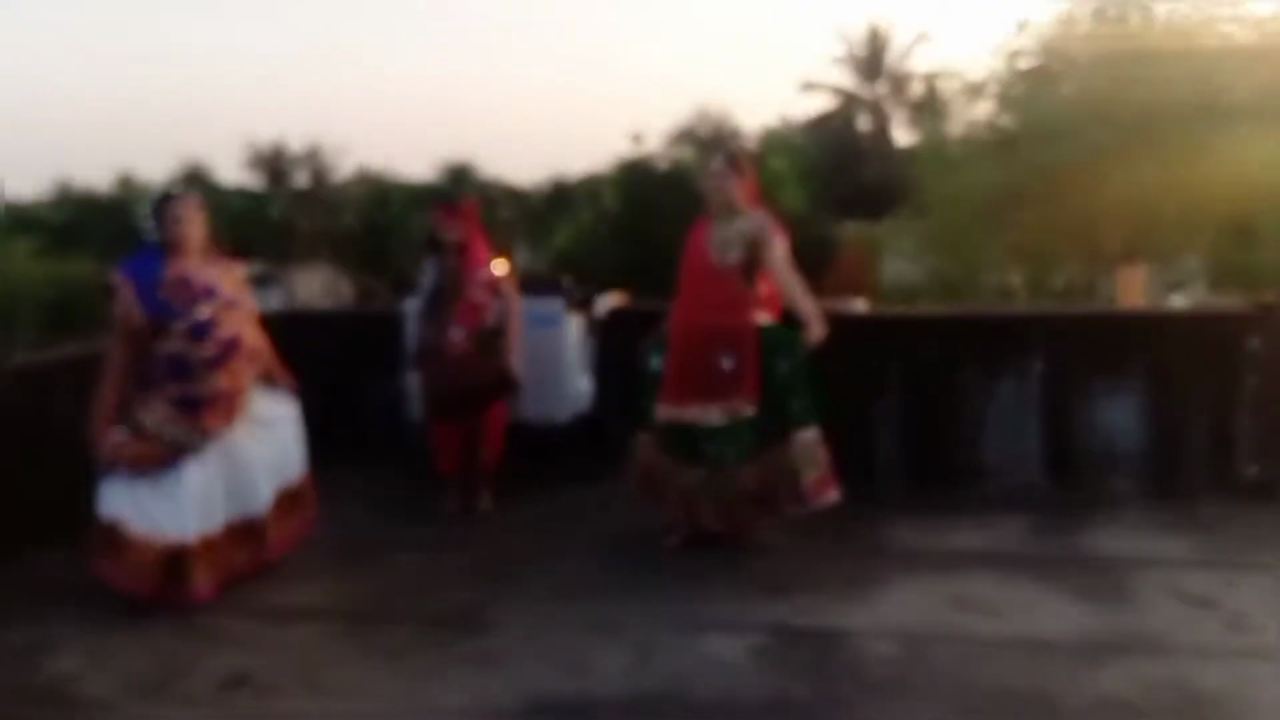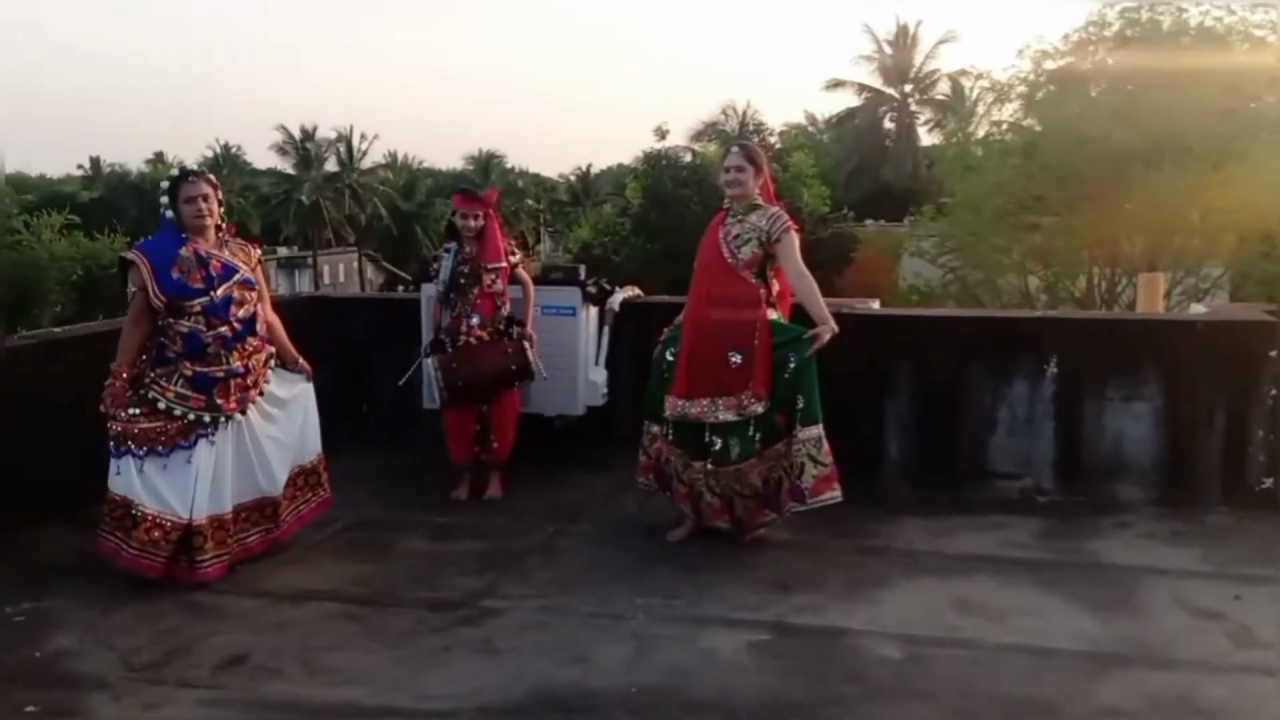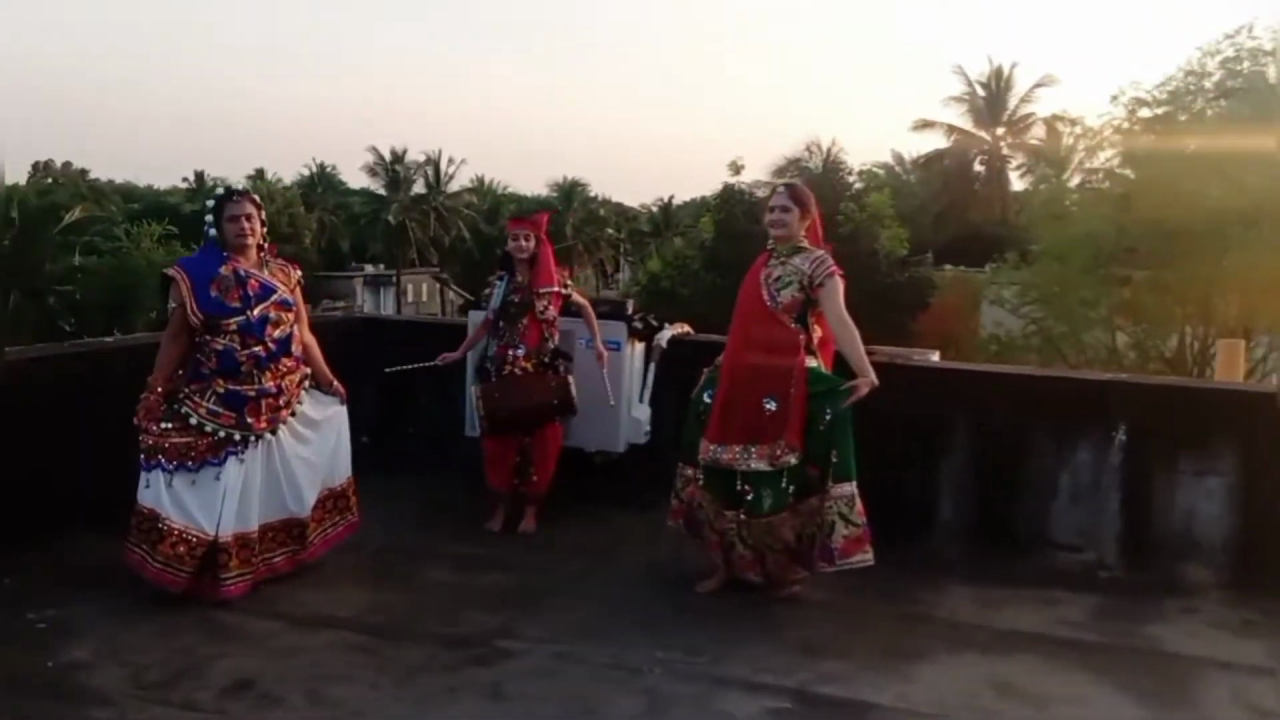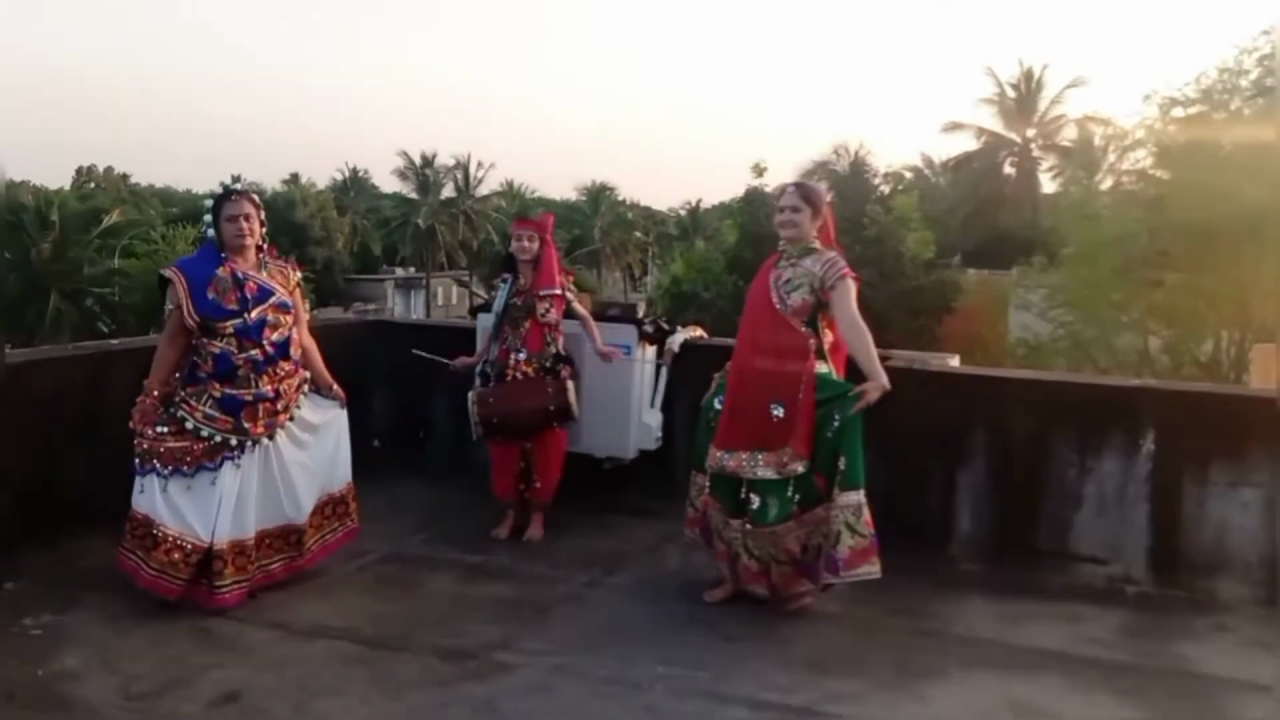
dt=0.7s
person 1, frame 1
left shoulder: (228, 272)
right shoulder: (141, 278)
left elbow: (251, 332)
right elbow: (124, 343)
left wrist: (275, 374)
right wrist: (108, 402)
left hip: (232, 400)
right hip: (172, 406)
left knee: (233, 484)
right knee: (182, 493)
left ankle: (234, 554)
right ankle: (186, 569)
person 1, frame 2
left shoulder: (244, 253)
right shoulder: (156, 257)
left elbow: (265, 313)
right elbow: (138, 321)
left wrist: (292, 359)
right wrist: (119, 380)
left hip: (245, 382)
right hip: (184, 388)
left knee: (242, 467)
right knee: (191, 471)
left ankle: (241, 537)
right ankle: (194, 550)
person 1, frame 3
left shoulder: (284, 274)
right shoulder: (196, 275)
left elbow: (303, 334)
right elbow: (176, 337)
left wrist: (327, 381)
right wrist: (154, 394)
left hip: (279, 402)
right hip: (218, 405)
left knee: (273, 484)
right knee: (223, 487)
left ankle: (271, 557)
right ankle: (223, 569)
person 1, frame 4
left shoulder: (284, 275)
right shoulder: (194, 276)
left elbow: (302, 337)
right elbow: (173, 340)
left wrist: (326, 384)
right wrist: (151, 398)
left hip: (278, 405)
right hip: (215, 408)
left knee: (270, 490)
right knee: (220, 492)
left ankle: (265, 566)
right ankle: (217, 576)
person 2, frame 1
left shoulder: (758, 224)
right shoulder: (702, 228)
left elbow: (783, 276)
left wrist: (813, 322)
right wrist: (671, 332)
left hip: (739, 340)
right hip: (694, 341)
left knee: (739, 430)
right knee: (688, 430)
left ankle: (743, 515)
right ankle: (690, 514)
person 2, frame 2
left shoulder: (773, 219)
right shoulder: (718, 221)
left elbow: (796, 272)
left wrist: (825, 321)
right wrist: (681, 325)
left hip: (750, 336)
right hip: (705, 336)
left knee: (748, 425)
right knee: (696, 426)
left ankle: (751, 512)
right ankle: (697, 510)
person 2, frame 3
left shoulder: (818, 263)
right shoulder: (762, 263)
left elbow: (838, 320)
left wrist: (865, 373)
right wrist: (720, 366)
left hip: (790, 383)
right hip: (744, 381)
left knee: (783, 477)
right knee: (731, 473)
left ankle: (786, 567)
right ankle: (730, 561)
person 2, frame 4
left shoulder: (829, 265)
right shoulder: (771, 265)
left elbow: (850, 324)
left wrist: (876, 376)
right wrist: (727, 375)
left hip: (799, 389)
right hip: (752, 387)
left knee: (792, 481)
right knee: (742, 478)
left ankle: (796, 579)
right ankle: (740, 572)
person 3, frame 1
left shoulder: (484, 262)
right shoulder: (433, 266)
left elbow: (509, 297)
right elbow: (427, 311)
left wrist: (509, 340)
right wrist: (423, 352)
left hip: (480, 352)
right hip: (442, 354)
left knee: (484, 418)
right knee: (447, 419)
left ankle: (483, 484)
right ankle: (453, 485)
person 3, frame 2
left shoulder: (501, 250)
right shoulder: (448, 253)
left elbow: (526, 283)
right elbow: (441, 298)
left wrist: (527, 325)
right wrist: (435, 337)
left hip: (496, 340)
right hip: (458, 342)
left knee: (498, 408)
right knee: (460, 408)
left ankle: (495, 476)
right ankle: (464, 476)
person 3, frame 3
left shoulder: (553, 279)
right shoulder: (499, 282)
left elbow: (584, 306)
right elbow: (488, 323)
left wrist: (597, 344)
right wrist: (459, 353)
left hip: (542, 370)
right hip: (503, 369)
left knee: (540, 440)
right knee: (500, 438)
left ankle: (531, 509)
right ankle: (500, 506)
person 3, frame 4
left shoulder: (556, 282)
right shoulder: (504, 283)
left elbow: (582, 315)
left wrist: (598, 345)
right wrist: (476, 359)
left hip: (545, 373)
right hip: (507, 372)
left knee: (544, 443)
right knee: (506, 442)
left ankle: (537, 516)
right ankle: (509, 513)
